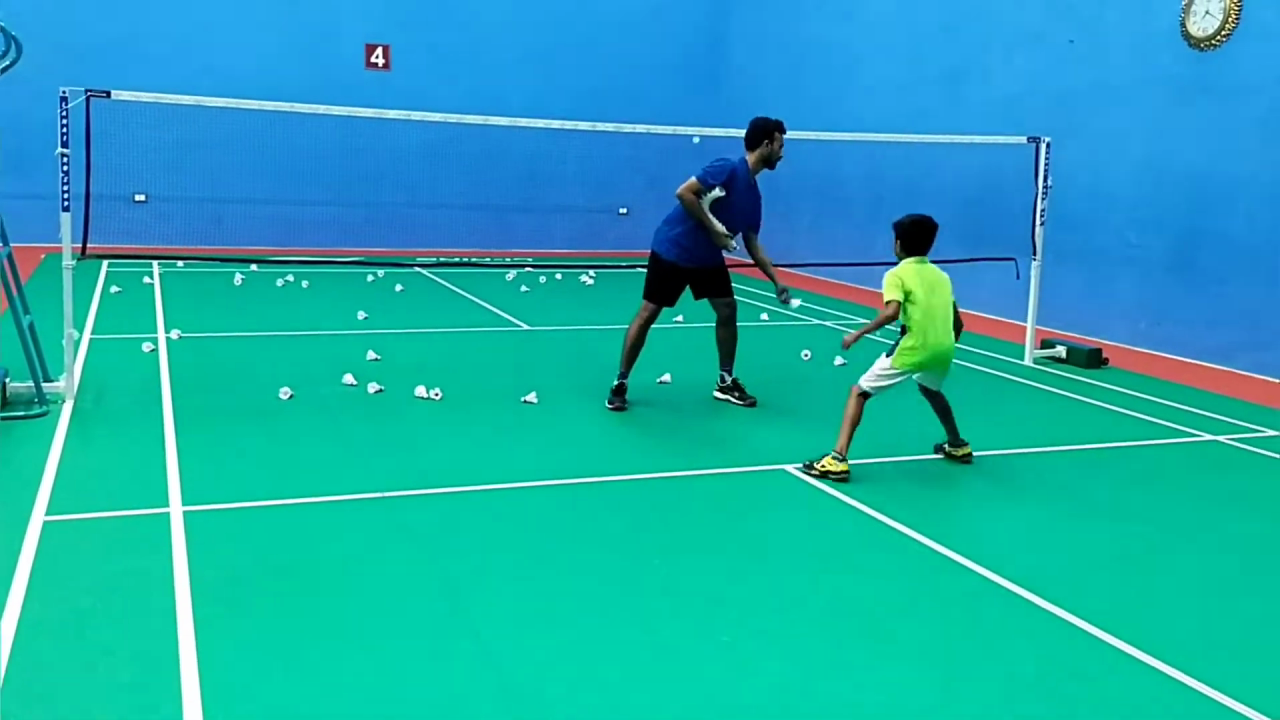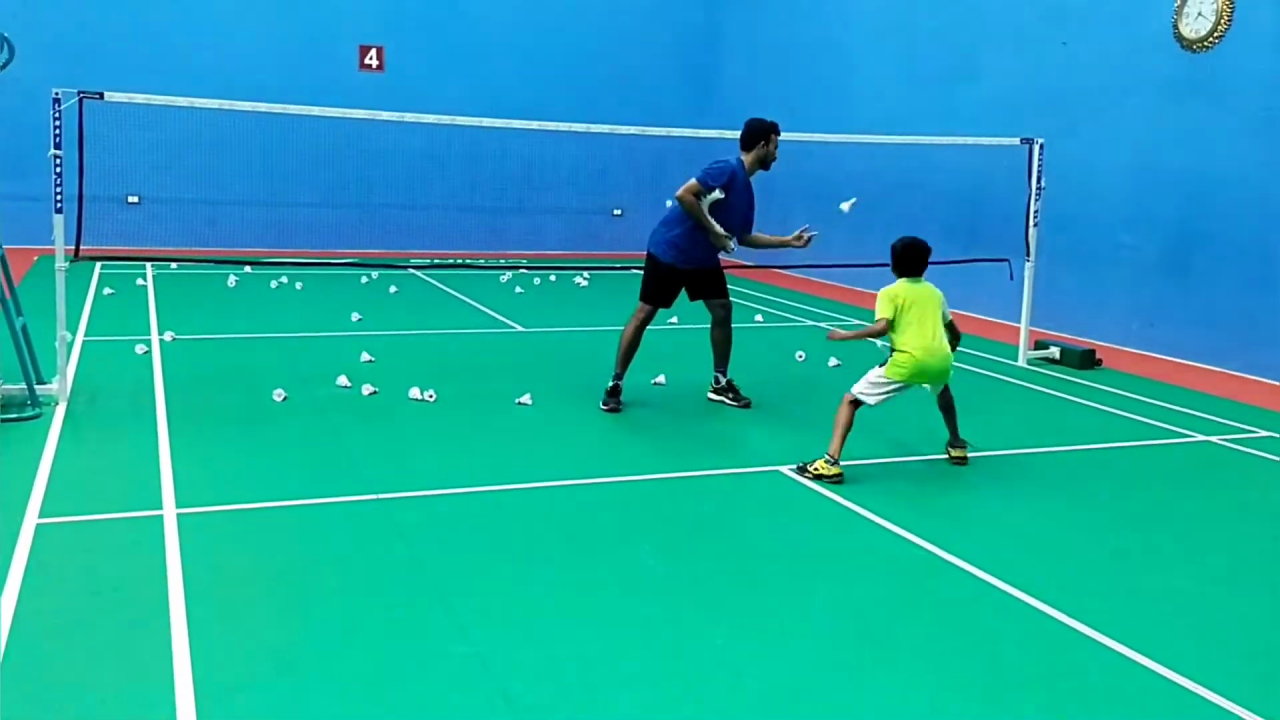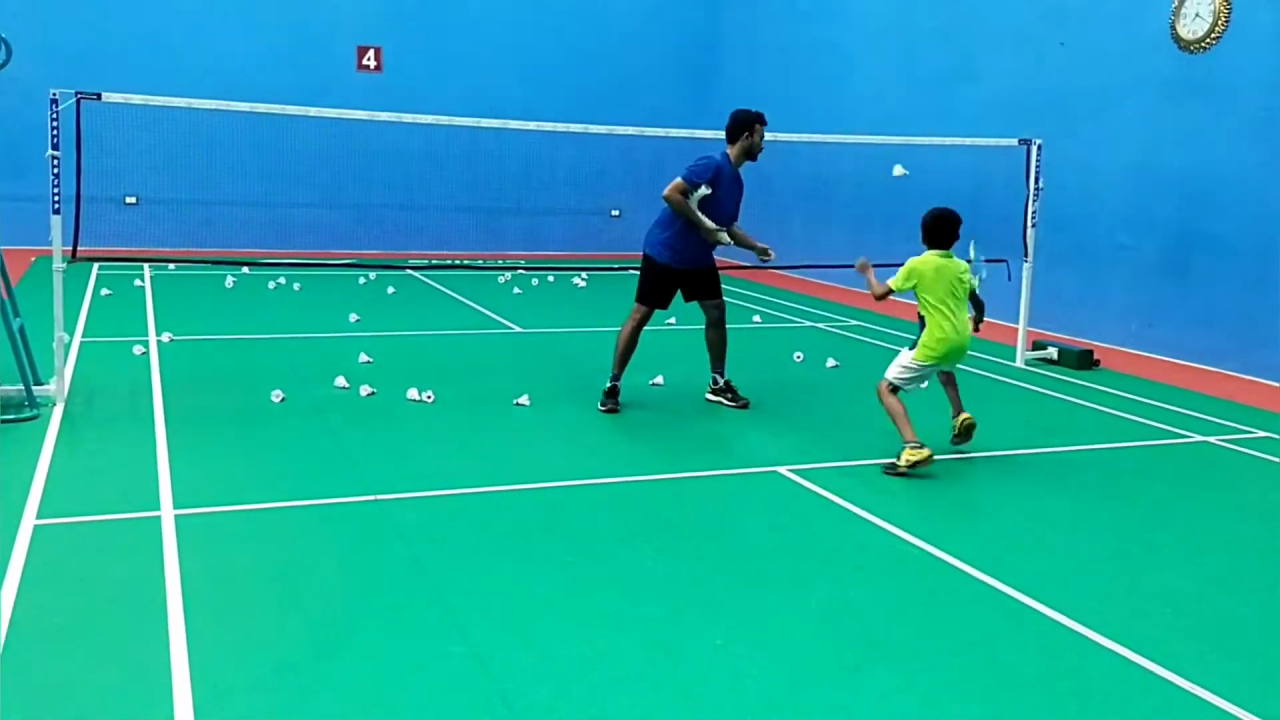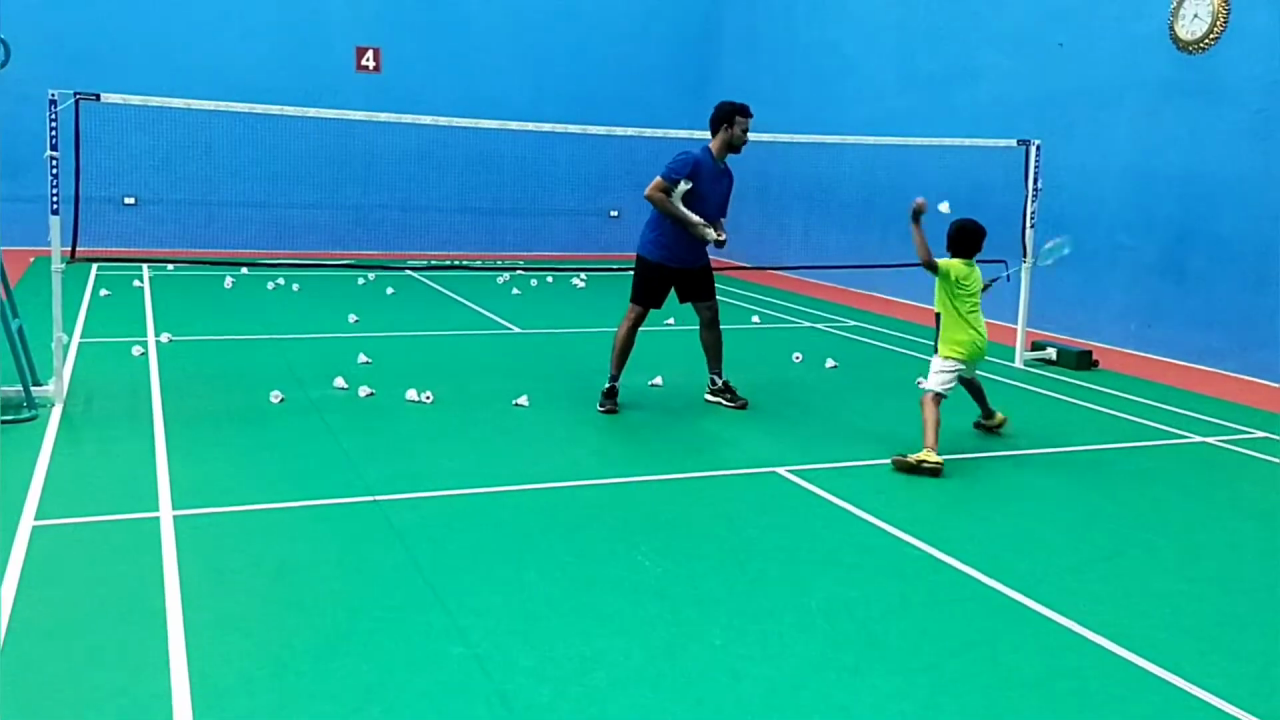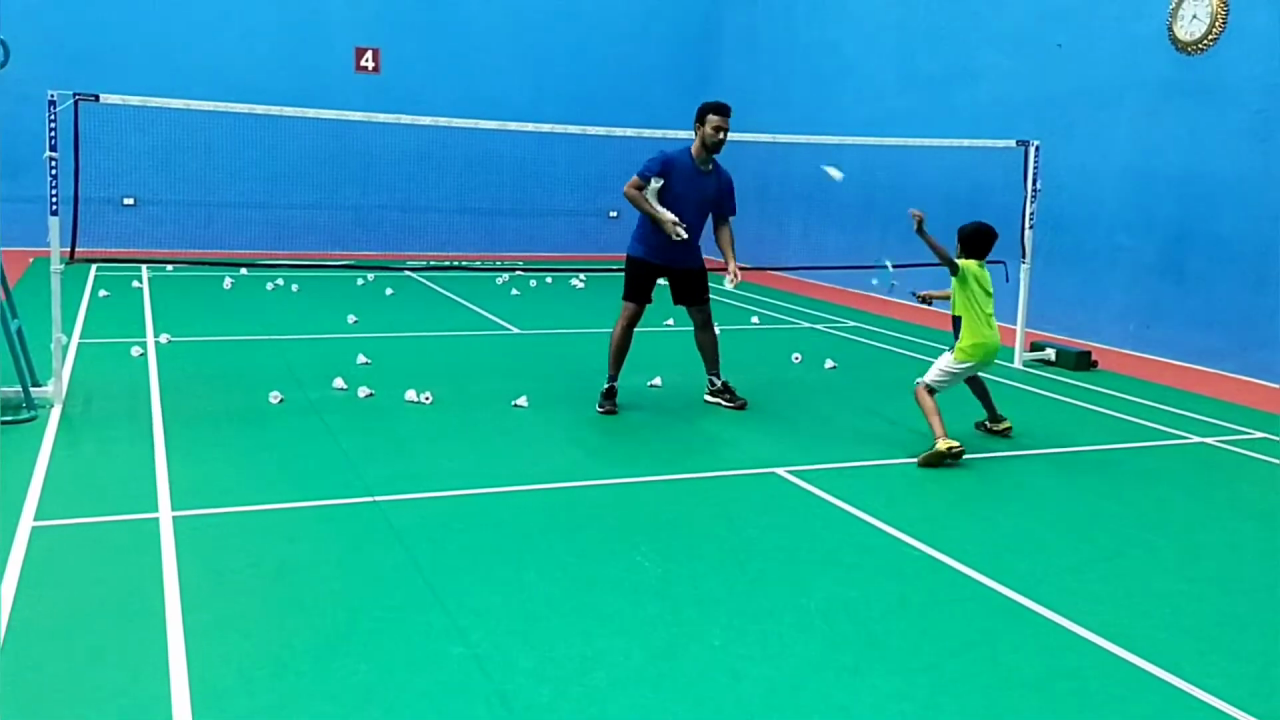
dt=0.2s
person 1, frame 1
left shoulder: (753, 193)
right shoulder: (727, 169)
left elbow: (751, 242)
right elbow: (684, 193)
left wrist: (776, 280)
right wrist: (713, 229)
left hip: (707, 257)
right hip: (671, 250)
left knee: (727, 310)
right knee: (647, 315)
left ankle: (726, 381)
right ankle: (620, 382)
person 1, frame 2
left shoulder: (746, 190)
right shoulder: (726, 170)
left elbow: (743, 236)
right elbow: (683, 195)
left wrist: (787, 241)
right wrist: (712, 230)
left hip: (703, 258)
right hip: (669, 251)
left knee: (723, 312)
right knee: (643, 314)
left ankle: (720, 383)
right ankle: (615, 384)
person 1, frame 3
left shoulder: (736, 181)
right shoulder: (711, 165)
left elbow: (728, 225)
right elbow: (670, 194)
left wrist: (754, 245)
right wrist: (703, 225)
left hip: (700, 258)
right hip: (665, 253)
left knee: (717, 314)
right knee: (640, 316)
left ankle: (718, 384)
right ankle: (613, 385)
person 1, frame 4
left shoulder: (726, 176)
right shoulder: (691, 160)
right elbow: (652, 193)
left wrist: (719, 233)
right wrist: (689, 221)
left hip: (695, 258)
right hip: (657, 253)
left knee: (710, 315)
right knee: (635, 317)
left ankle: (716, 384)
right ankle: (611, 386)
person 1, frame 5
left shoulder: (722, 179)
right shoulder: (666, 161)
left elbow: (723, 224)
right elbow: (631, 189)
left wrist: (731, 261)
right wrist: (661, 217)
left hip: (687, 259)
right hip: (645, 251)
left knee: (703, 318)
right knee: (629, 316)
left ankle: (715, 385)
right ankle: (610, 386)
person 2, frame 1
left shoulder: (896, 275)
right shoulder: (941, 277)
left elbow: (892, 313)
right elbow: (958, 323)
left wrist: (858, 334)
left hip: (915, 350)
right hip: (945, 351)
left knee: (859, 392)
right knee: (929, 388)
left ankle: (838, 459)
right ankle: (958, 445)
person 2, frame 2
left shoulder: (890, 293)
right shoulder: (935, 293)
left elbow: (881, 329)
right elbow: (954, 332)
left wrist: (846, 335)
left hip: (906, 364)
right hip: (939, 362)
left knee: (850, 402)
right knee: (943, 388)
left ankle: (830, 462)
right ankle: (956, 446)
person 2, frame 3
left shoulder: (917, 265)
right shoulder: (962, 268)
left elbow: (880, 294)
right elbow: (978, 303)
left wrist: (867, 272)
right wrist: (977, 322)
left hip: (931, 344)
right hip: (959, 340)
left knee: (887, 388)
right knee: (943, 369)
left ankle: (915, 448)
right ankle: (961, 416)
person 2, frame 4
left shoulder: (949, 268)
right shoulder: (974, 271)
left elbow: (927, 261)
left wrist: (915, 221)
left hip: (954, 347)
right hip: (976, 344)
left knee: (931, 397)
right knee: (964, 375)
left ankle: (930, 454)
right ankle: (991, 416)
person 2, frame 5
left shoulder: (967, 268)
right shoulder: (982, 271)
left elbow: (948, 260)
left wrist: (922, 232)
right wrist: (936, 295)
left hip: (969, 347)
right hip: (990, 344)
left knee: (923, 389)
right knee: (969, 375)
left ankle: (944, 443)
right ankle: (997, 420)
